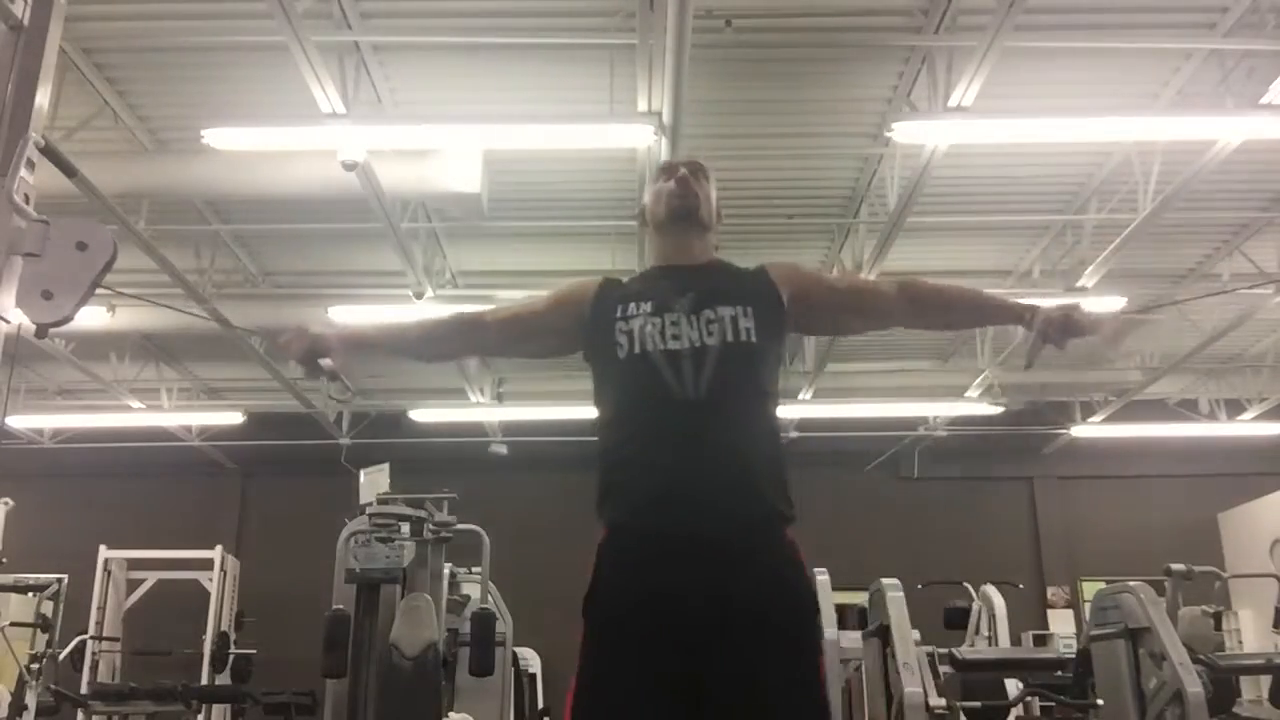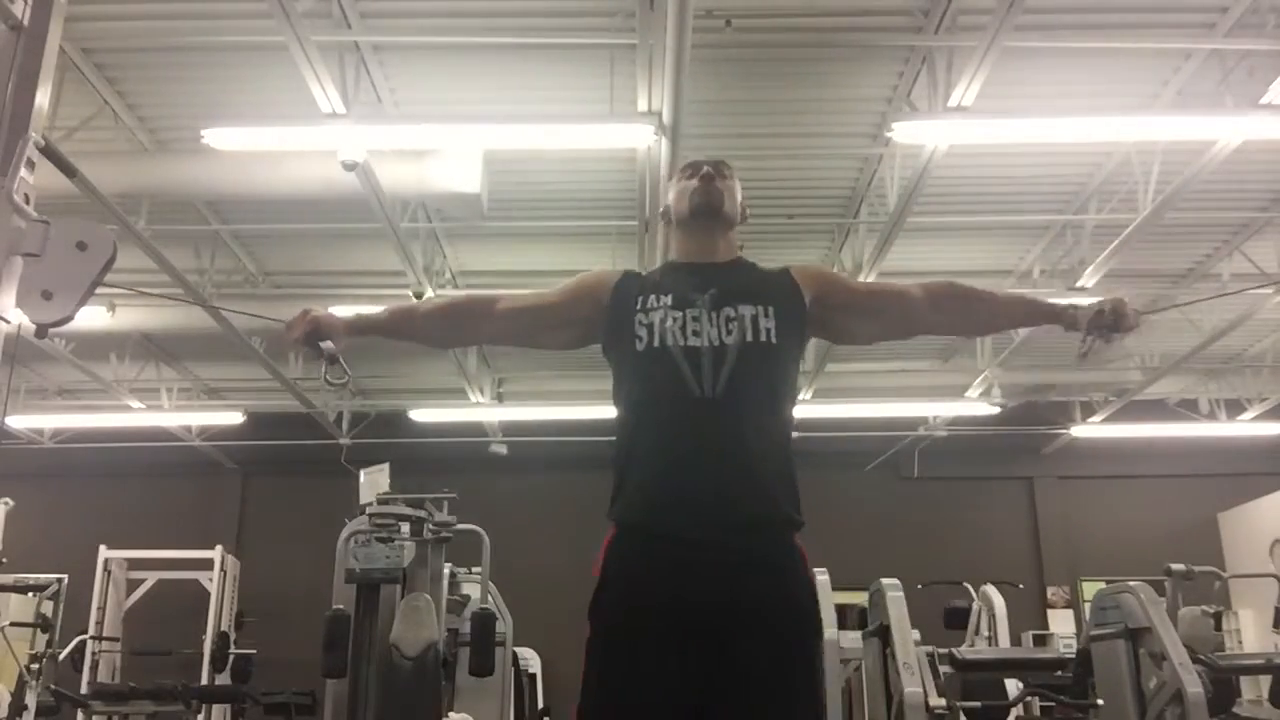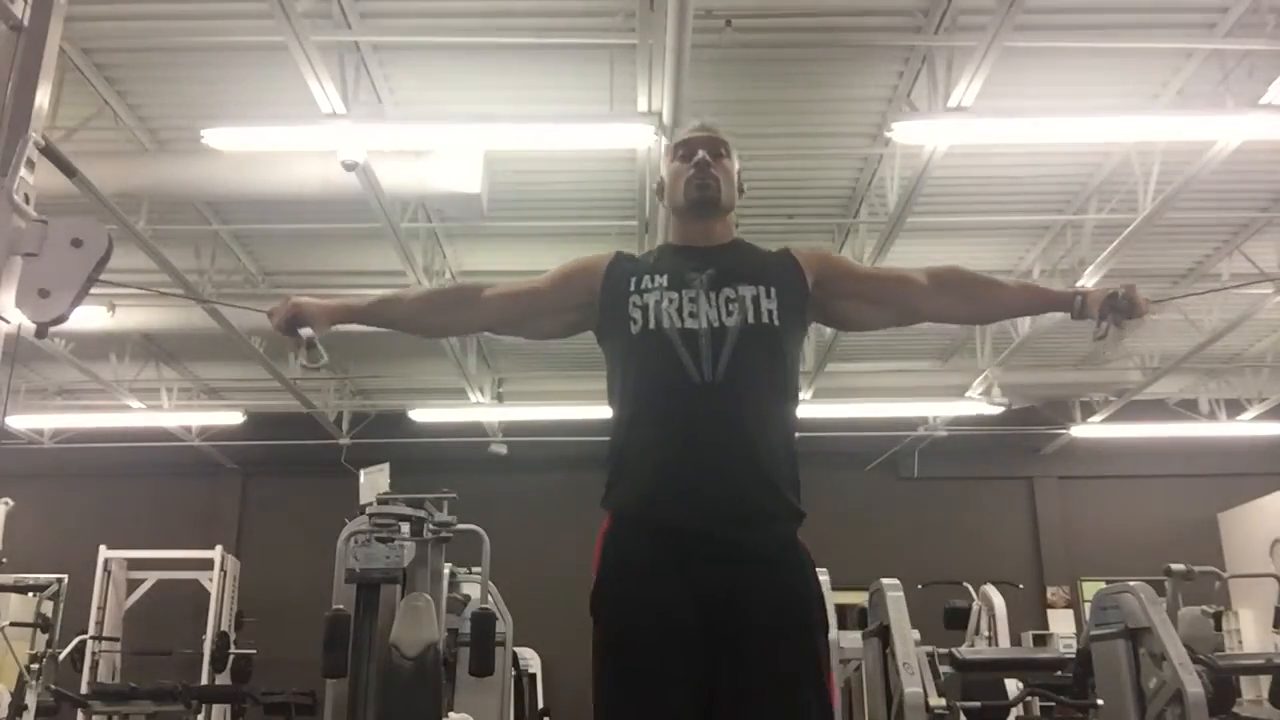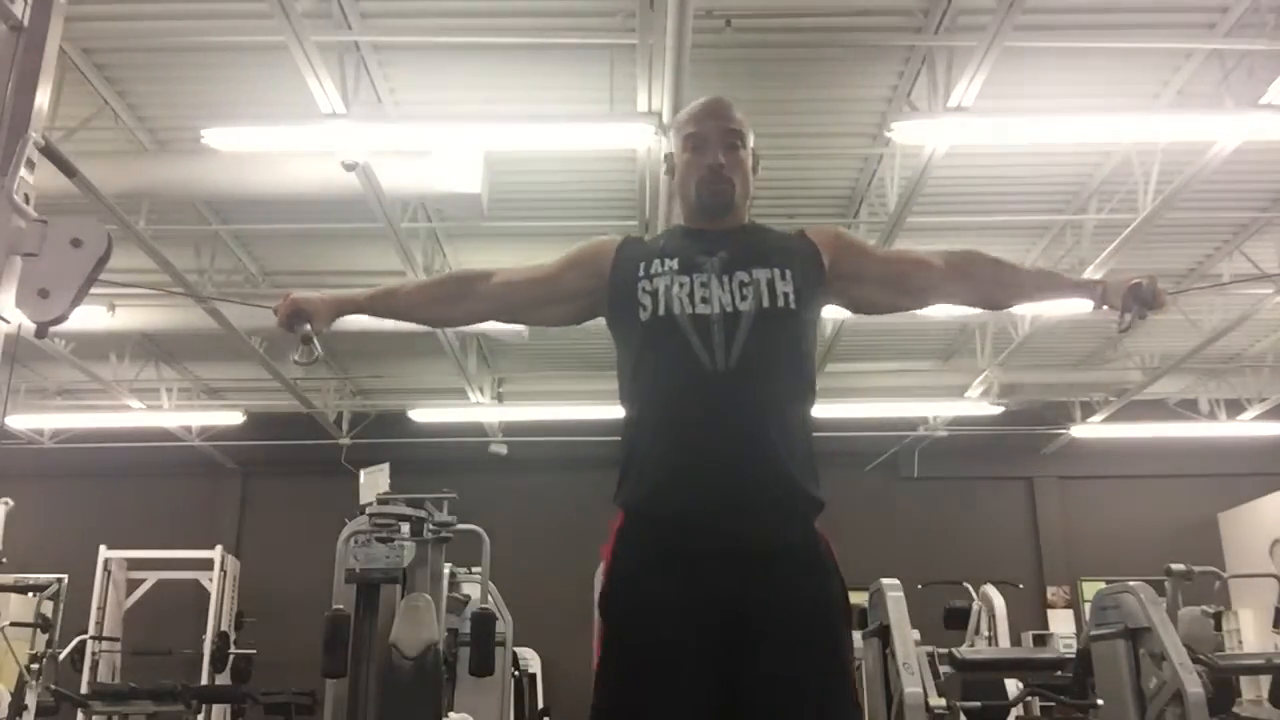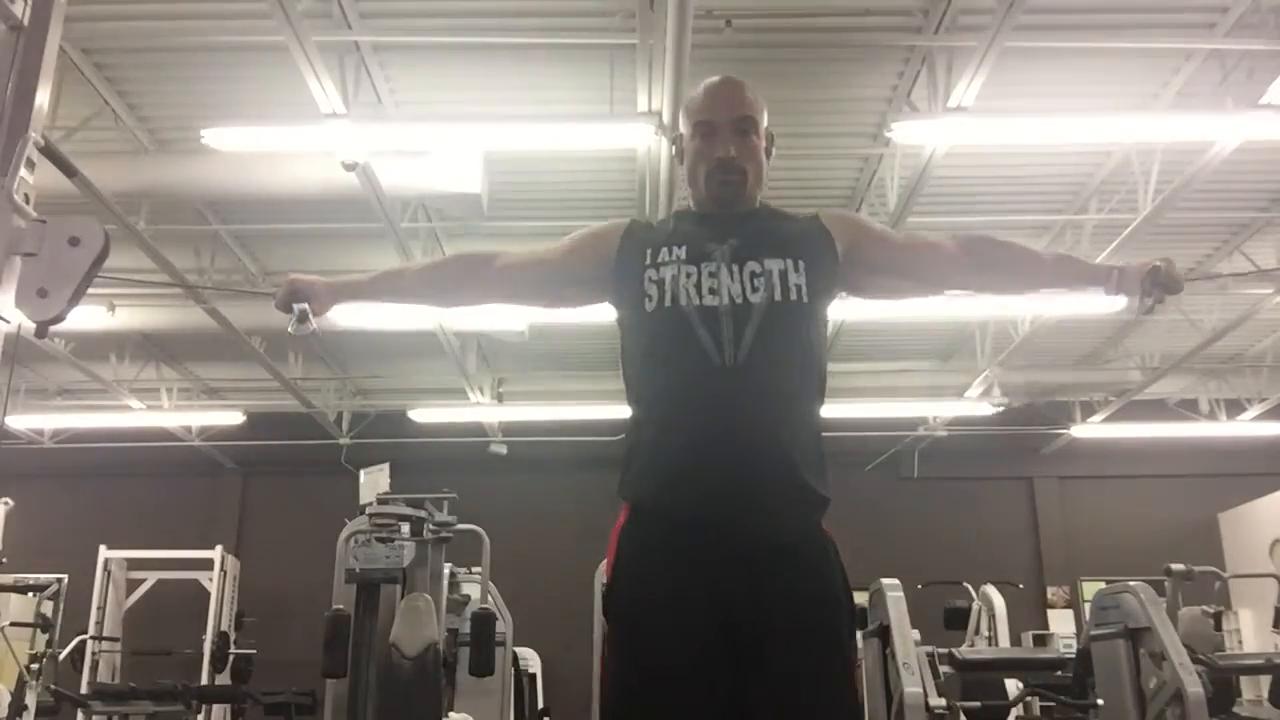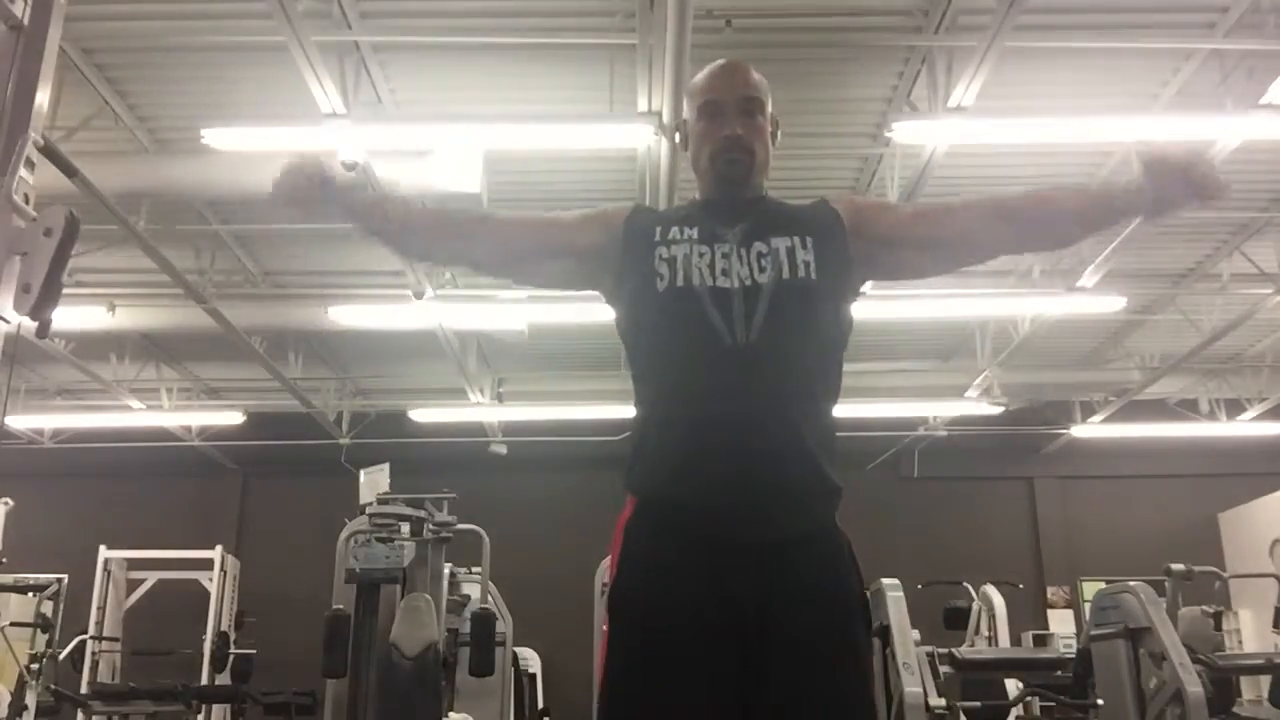
dt=0.5s
person 1, frame 1
left shoulder: (772, 290)
right shoulder: (598, 304)
left elbow: (896, 298)
right elbow: (478, 328)
left wrist: (1026, 312)
right wrist: (350, 338)
left hip: (753, 559)
right hip: (640, 561)
person 1, frame 2
left shoulder: (795, 291)
right shoulder: (615, 296)
left elbow: (924, 304)
right elbow: (488, 316)
left wrist: (1065, 311)
right wrist: (357, 322)
left hip: (762, 562)
right hip: (649, 561)
person 1, frame 3
left shoulder: (796, 275)
right shoulder: (610, 280)
left elbow: (930, 292)
right elbow: (479, 304)
left wrist: (1069, 298)
right wrist: (341, 310)
left hip: (766, 555)
right hip: (648, 554)
person 1, frame 4
left shoulder: (812, 256)
right shoulder: (618, 264)
left elbow: (946, 274)
right elbow: (485, 292)
left wrist: (1089, 287)
right wrist: (344, 303)
left hip: (784, 551)
right hip: (661, 551)
person 1, frame 5
left shoulder: (823, 241)
right shoulder: (624, 249)
left elbow: (961, 257)
right elbow: (488, 272)
left wrist: (1106, 273)
right wrist: (343, 287)
left hip: (789, 548)
right hip: (665, 548)
person 1, frame 6
left shoulder: (836, 228)
right shoulder: (627, 236)
left elbow: (990, 224)
right elbow: (480, 234)
left wrist: (1134, 193)
right wrist: (350, 198)
left hip: (800, 542)
right hip: (673, 542)
